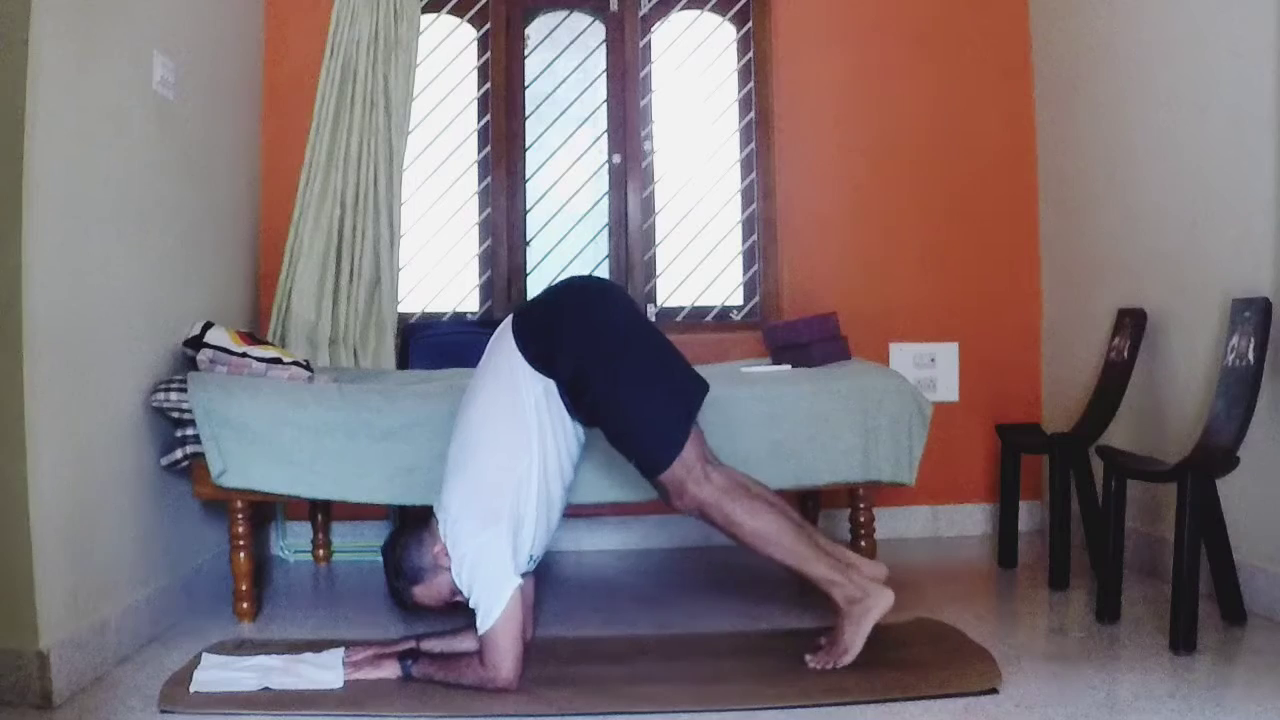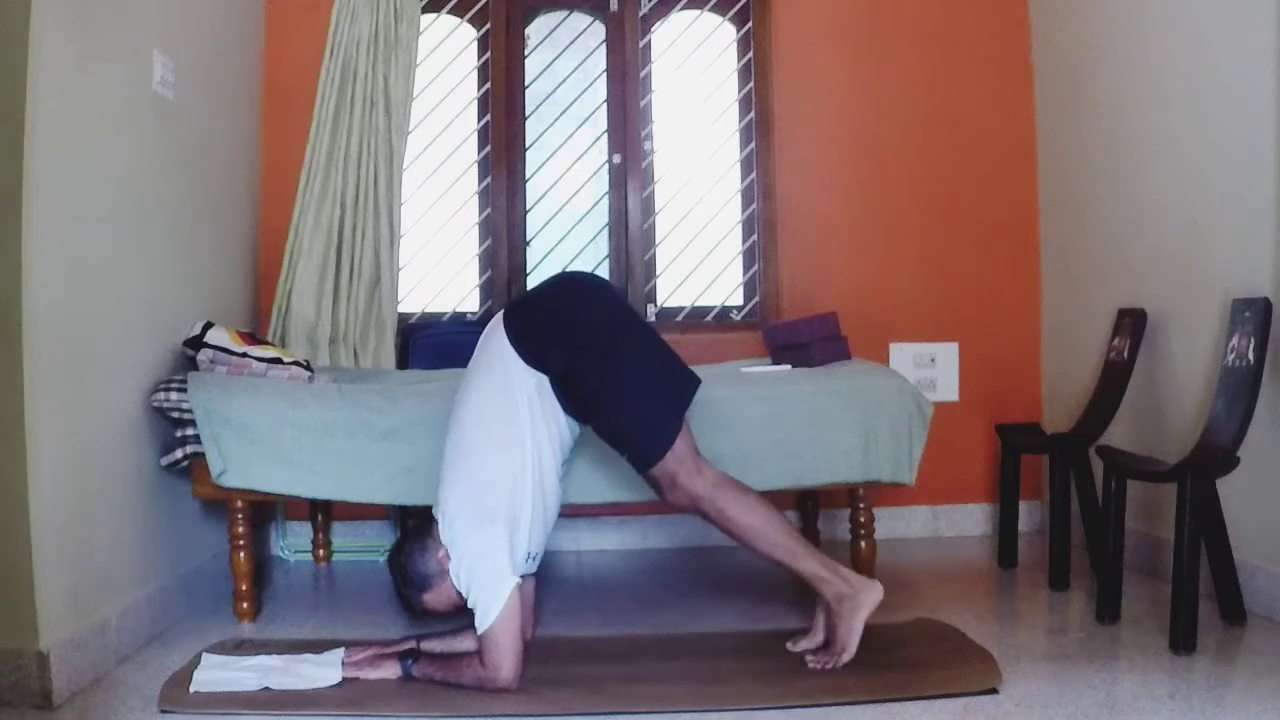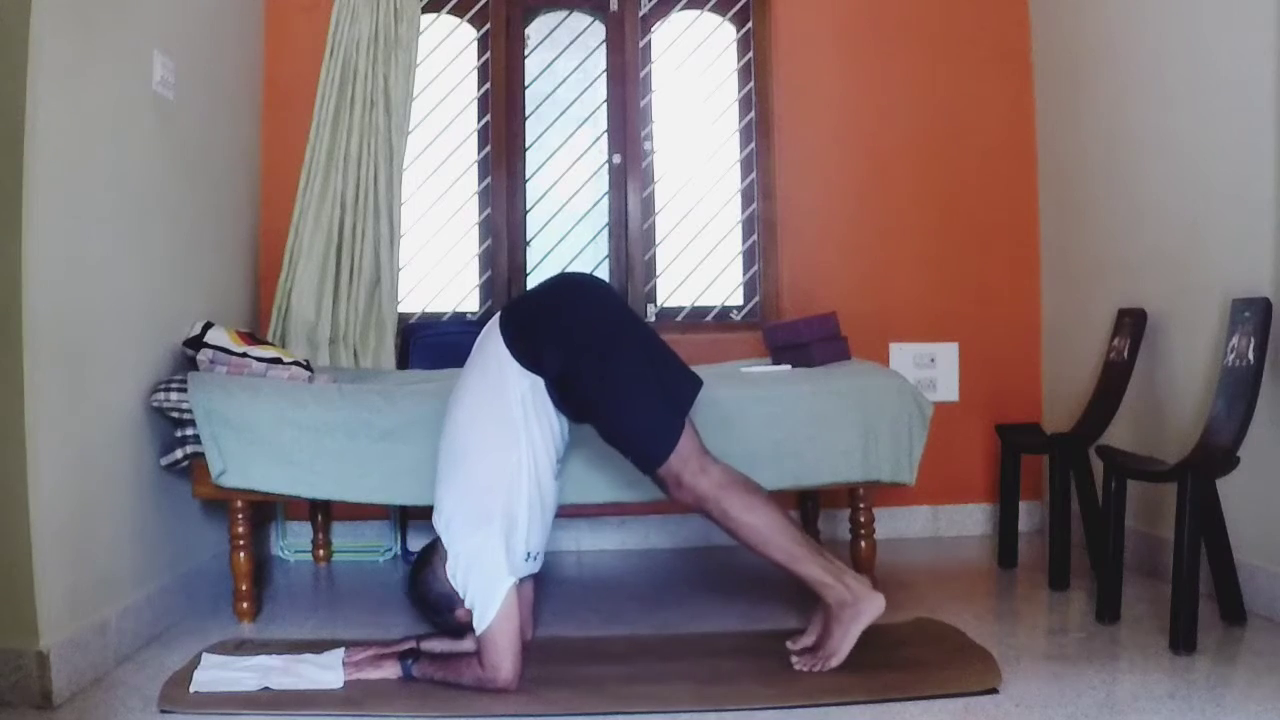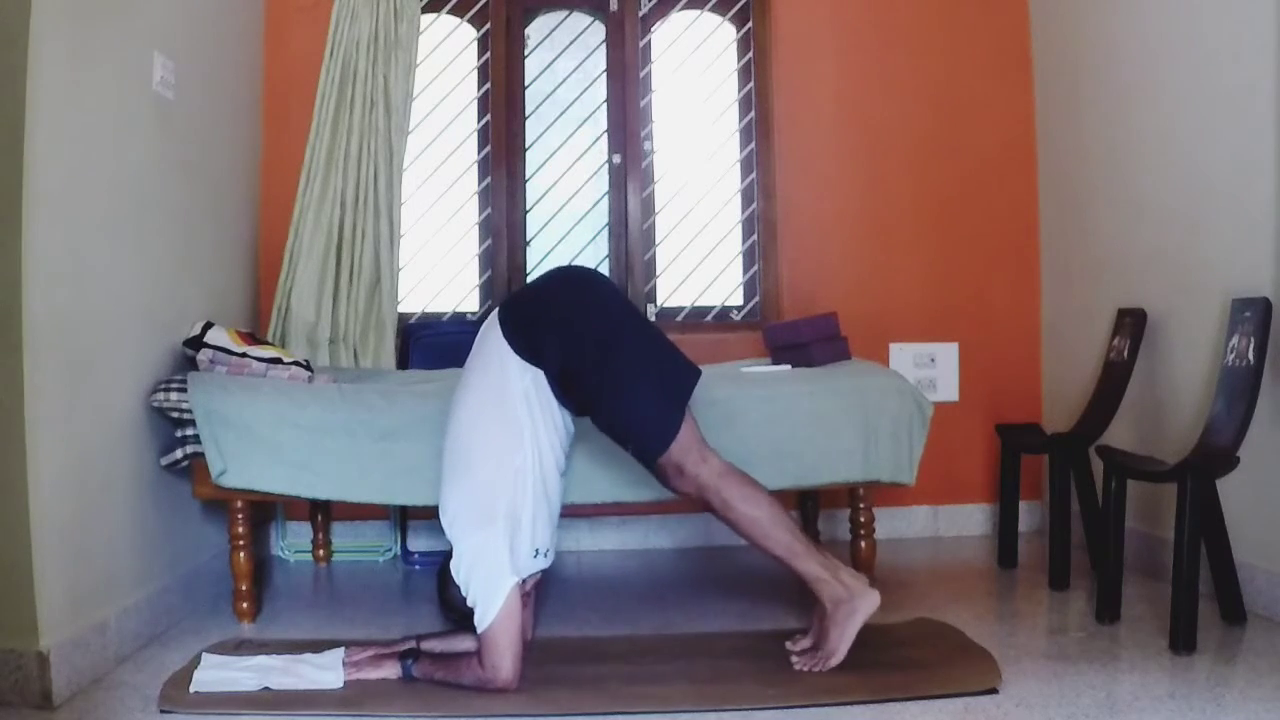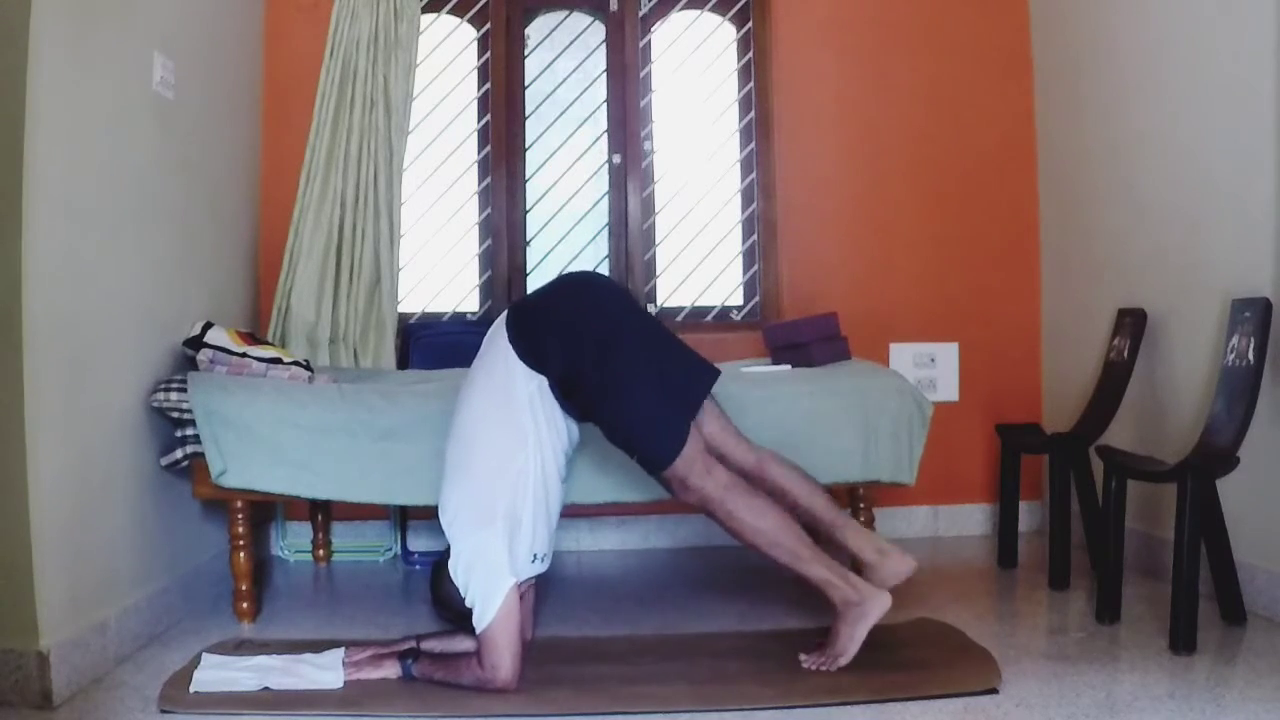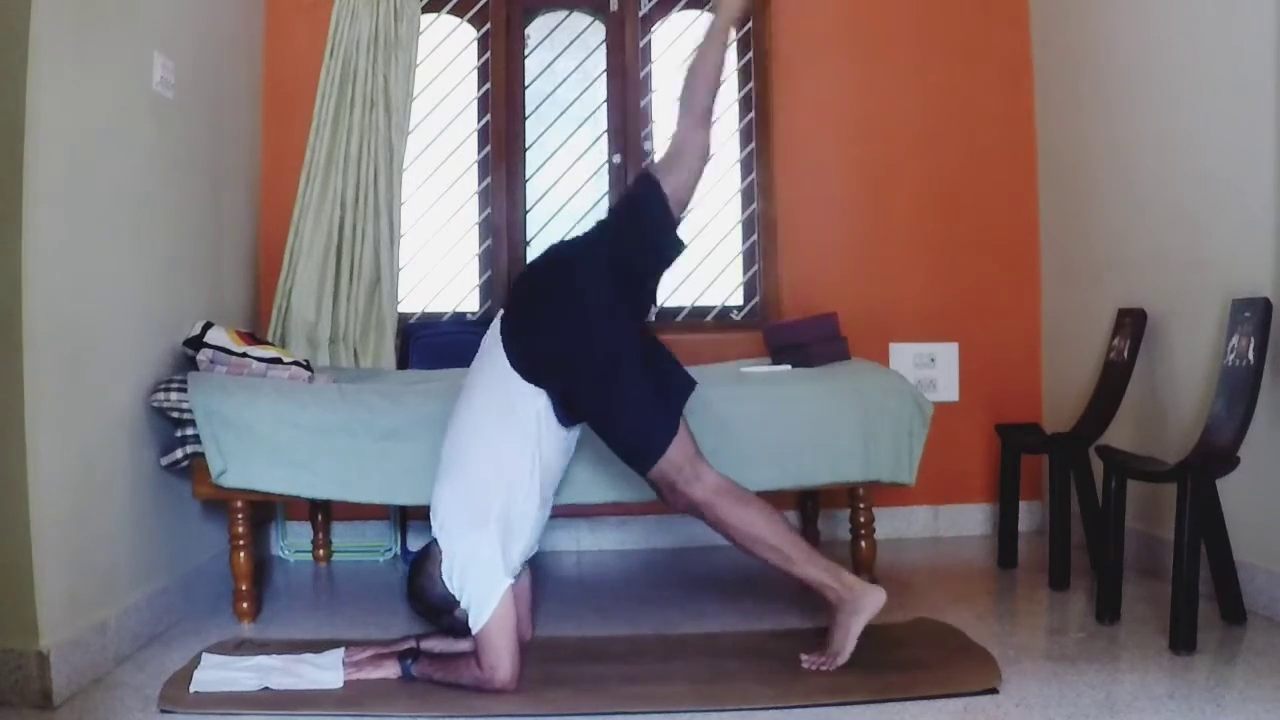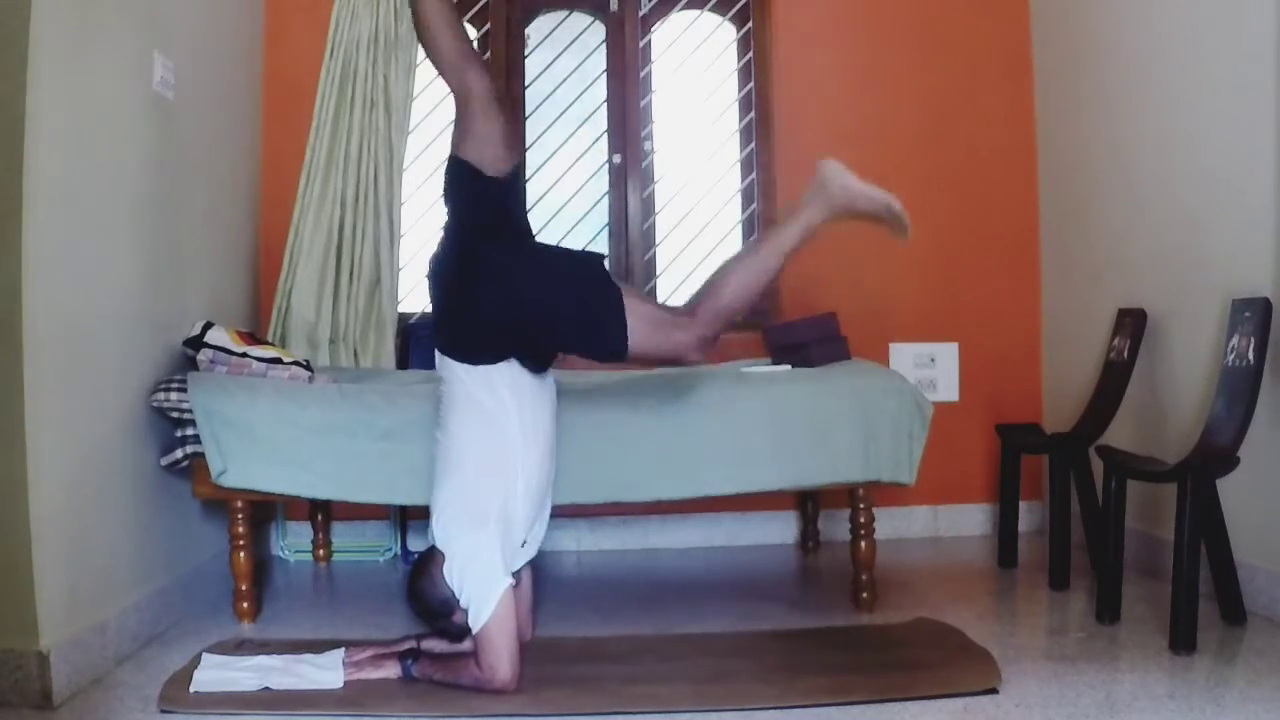
dt=0.4s
person 1, frame 1
left shoulder: (475, 535)
right shoulder: (476, 519)
left elbow: (500, 670)
right elbow: (515, 629)
left wrist: (405, 665)
right wrist: (417, 642)
left hip: (578, 328)
right hip: (572, 328)
left knee: (695, 488)
right knee: (698, 476)
left ankle: (853, 592)
right ankle: (844, 561)
person 1, frame 2
left shoulder: (474, 536)
right shoulder: (486, 521)
left elbow: (501, 671)
right elbow: (517, 628)
left wrist: (407, 664)
right wrist: (414, 643)
left knee: (686, 481)
right knee: (683, 480)
left ankle: (842, 588)
right ankle: (832, 584)
person 1, frame 3
left shoulder: (473, 541)
right shoulder: (478, 523)
left elbow: (501, 672)
right elbow: (518, 630)
left wrist: (407, 665)
right wrist: (418, 642)
left hip: (564, 327)
right hip: (562, 322)
left knee: (692, 478)
right knee: (691, 474)
left ankle: (845, 593)
right ankle: (833, 580)
person 1, frame 4
left shoulder: (481, 539)
right shoulder: (488, 523)
left elbow: (501, 672)
right elbow: (517, 630)
left wrist: (407, 664)
right wrist: (417, 642)
left hip: (566, 319)
left knee: (692, 468)
right knee: (686, 470)
left ankle: (839, 590)
right ankle: (830, 580)
person 1, frame 5
left shoulder: (477, 537)
right shoulder: (481, 522)
left elbow: (501, 672)
right elbow: (513, 630)
left wrist: (404, 661)
right wrist: (417, 640)
left hip: (573, 327)
right hip: (575, 316)
left knee: (698, 478)
right knee: (727, 451)
left ankle: (850, 593)
right ankle: (869, 553)
person 1, frame 6
left shoulder: (469, 541)
right shoulder: (475, 528)
left elbow: (498, 671)
left wrist: (404, 660)
right wrist: (432, 640)
left hip: (571, 326)
right hip: (571, 293)
left knee: (691, 486)
right knee: (685, 149)
left ankle: (843, 589)
person 1, frame 7
left shoulder: (470, 543)
left elbow: (499, 672)
left wrist: (408, 662)
right wrist: (428, 641)
left hip: (492, 296)
right hip: (490, 298)
left ankle: (821, 200)
